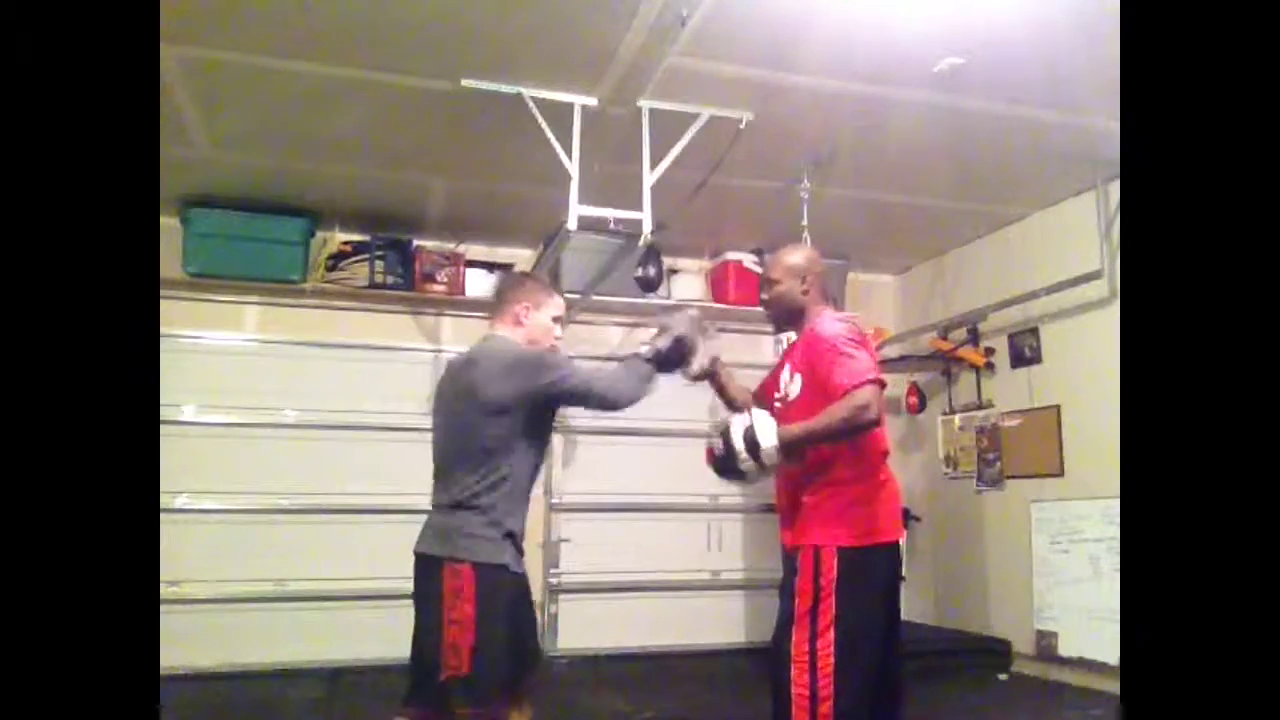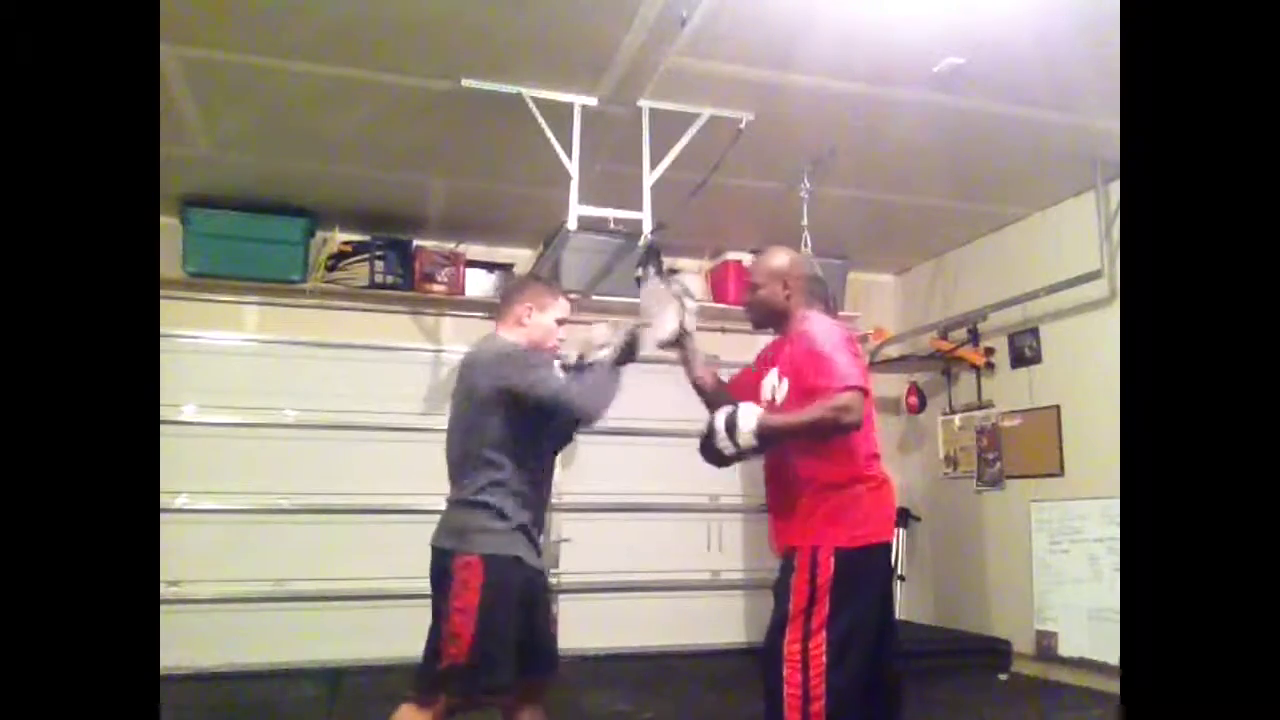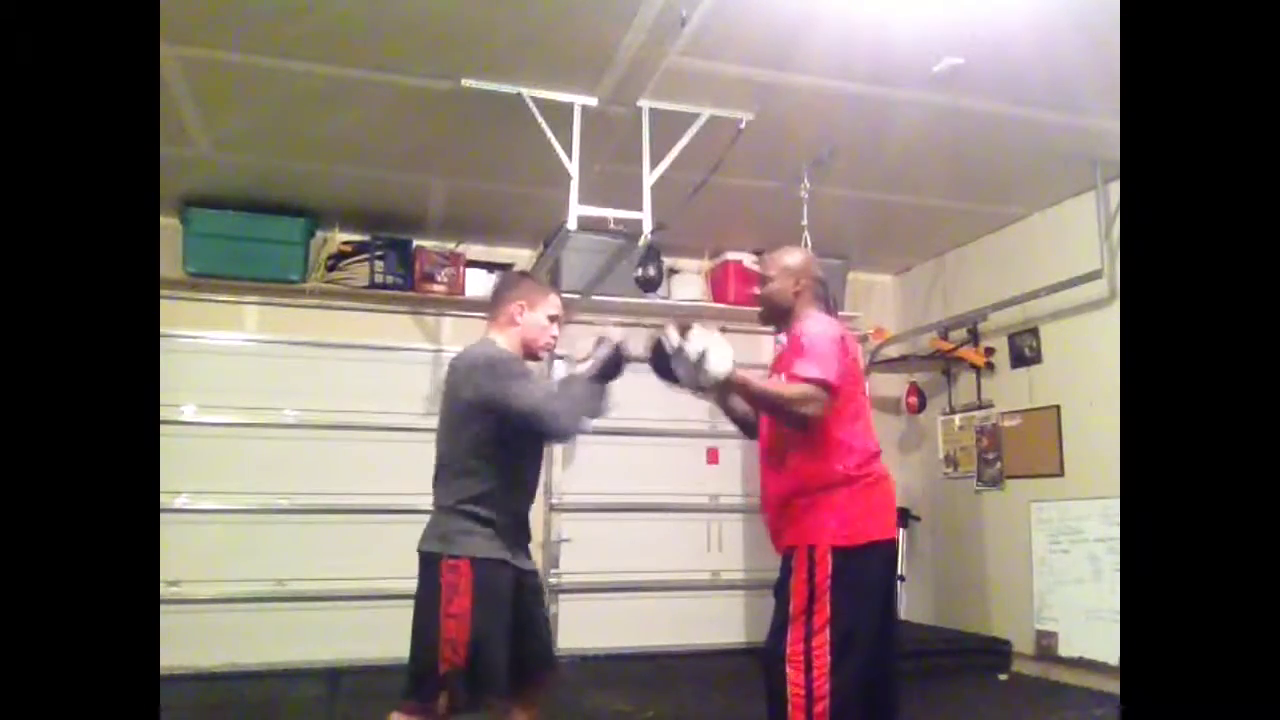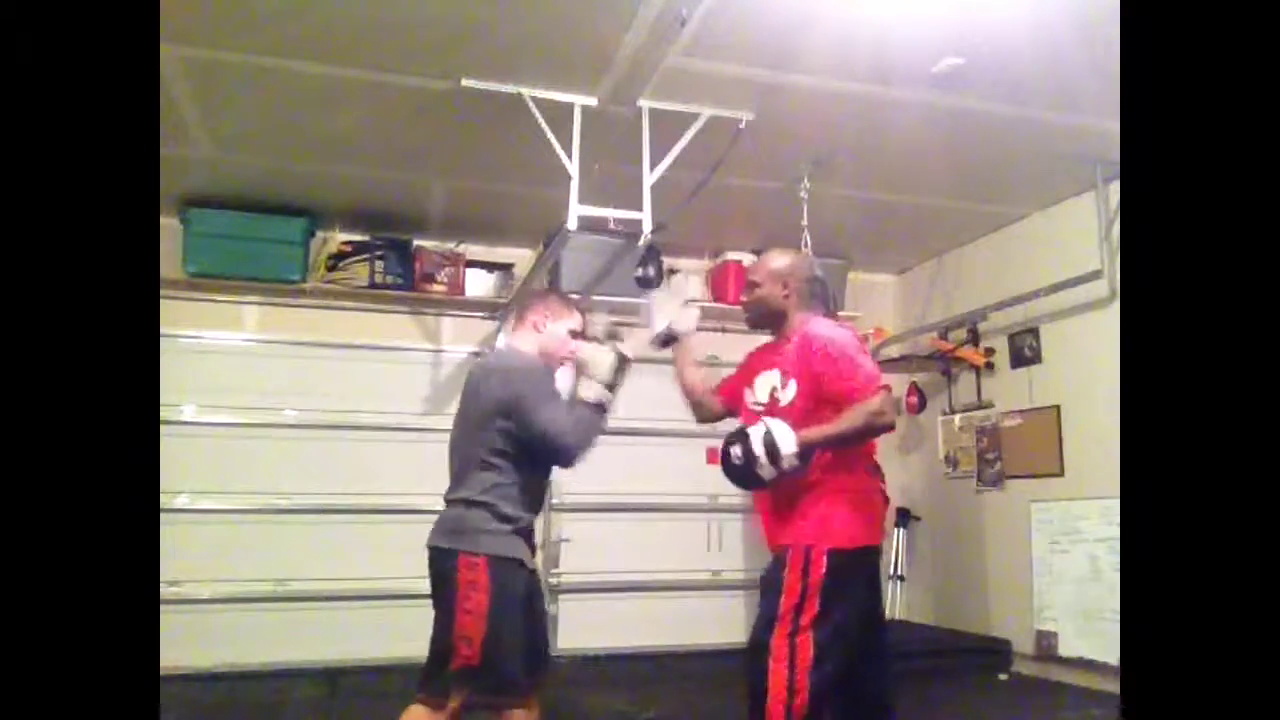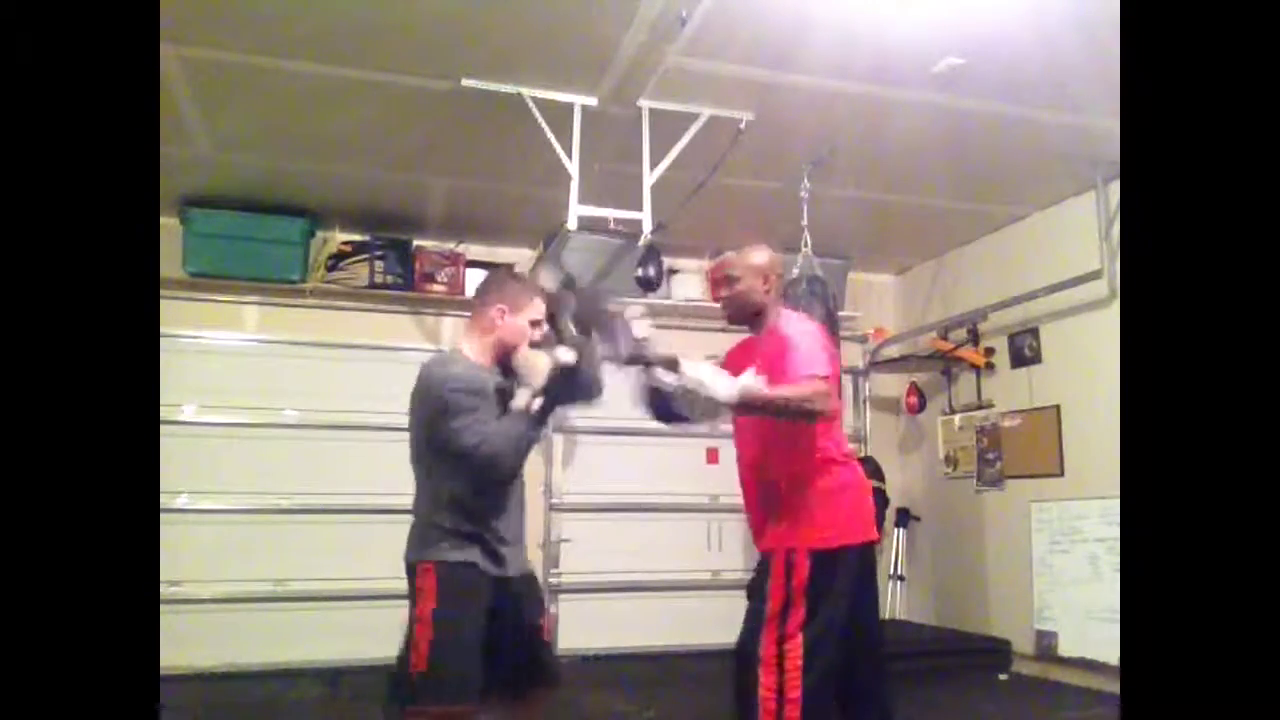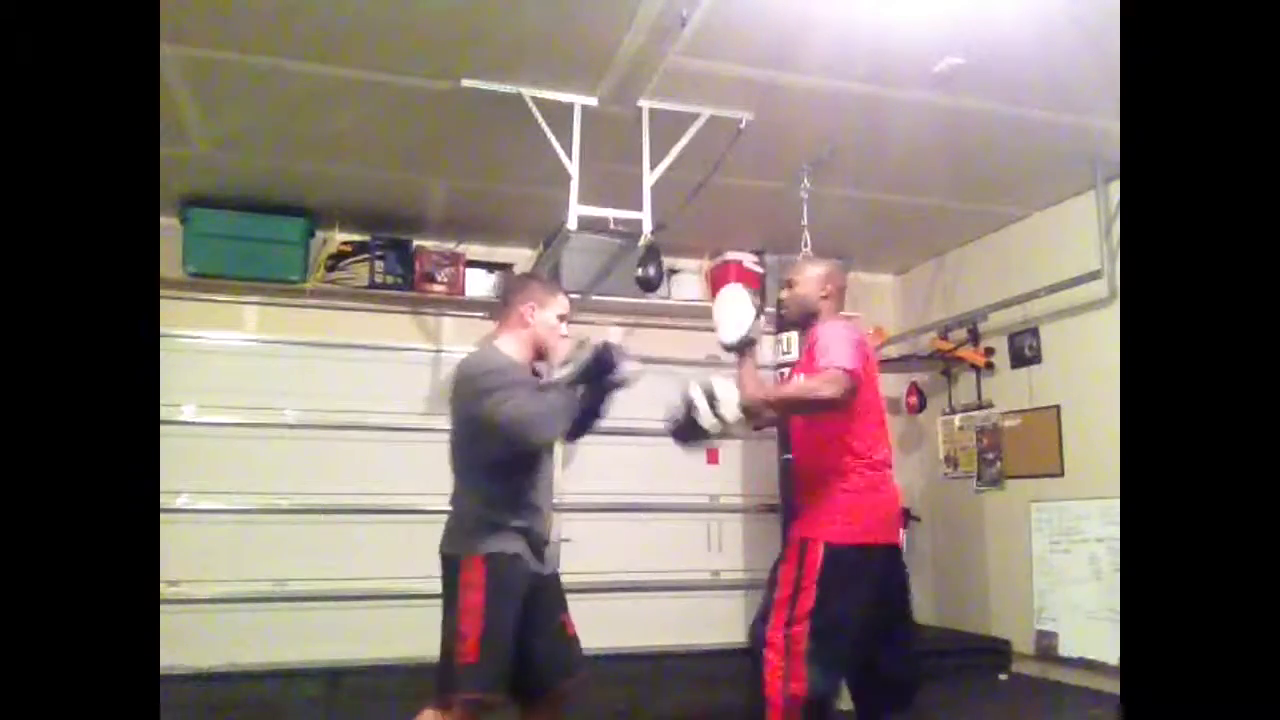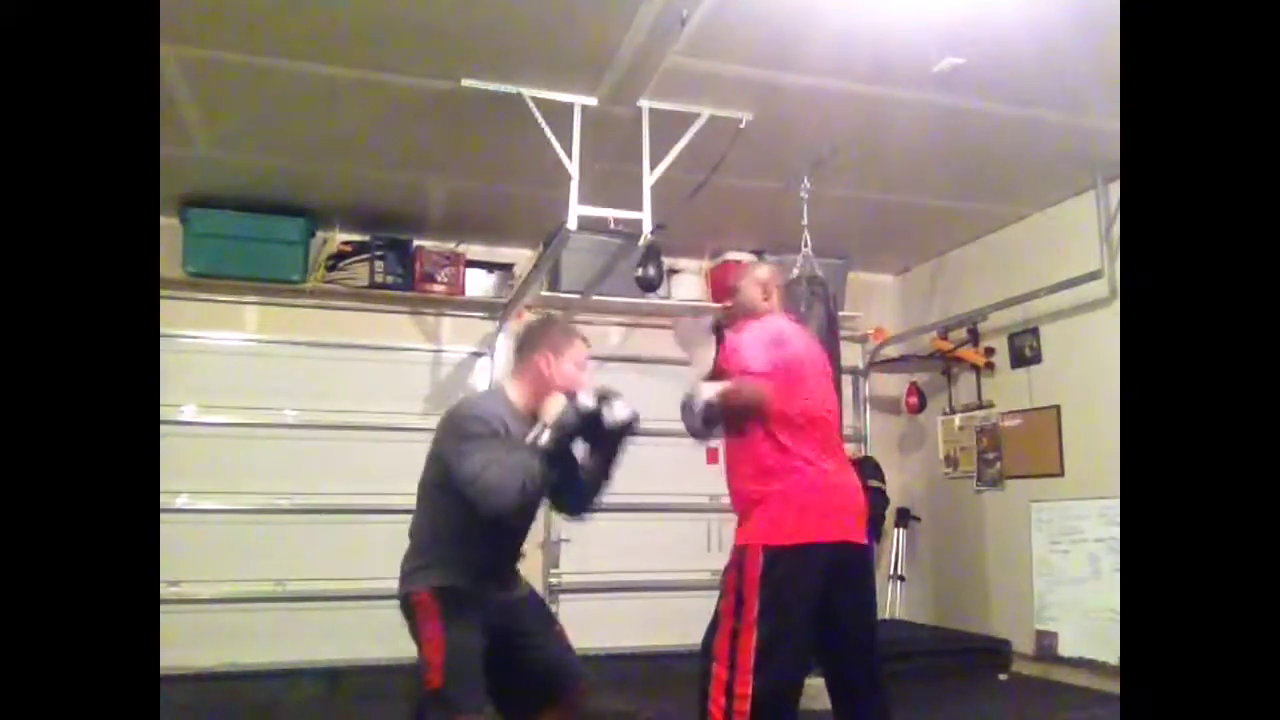
dt=0.7s
person 1, frame 1
left shoulder: (832, 334)
right shoulder: (806, 346)
left elbow: (866, 408)
right elbow: (766, 413)
left wrist: (781, 436)
right wrist: (714, 371)
left hip: (843, 528)
right hip: (868, 525)
left knee: (810, 668)
right knee: (862, 669)
person 1, frame 2
left shoulder: (820, 335)
right shoulder: (778, 351)
left elbow: (847, 410)
right elbow: (724, 400)
left wrist: (762, 426)
right wrist: (685, 342)
left hip: (835, 526)
right hip: (850, 525)
left knee: (800, 661)
right knee: (860, 663)
person 1, frame 3
left shoulder: (817, 332)
right shoulder: (797, 344)
left elbow: (808, 404)
right elbow: (757, 424)
left wrist: (728, 372)
right wrist: (714, 382)
left hip: (836, 522)
right hip: (858, 524)
left knee: (804, 660)
right knee: (862, 662)
person 1, frame 4
left shoulder: (827, 340)
right shoulder: (763, 359)
left elbow: (881, 411)
right elbow: (709, 407)
left wrist: (798, 441)
right wrist: (680, 344)
left hip: (832, 525)
right hip: (812, 529)
left knee: (784, 660)
right knee: (853, 664)
person 1, frame 5
left shoulder: (797, 332)
right shoulder: (743, 353)
left elbow: (815, 400)
right elbow: (691, 404)
left wrist: (726, 390)
right wrist: (657, 362)
left hip: (813, 521)
right hip: (838, 525)
left knee: (775, 666)
right knee: (850, 666)
person 1, frame 6
left shoulder: (834, 335)
right shoulder: (813, 352)
left elbow: (830, 390)
right elbow: (764, 415)
left wrist: (740, 395)
right wrist: (742, 353)
left hip: (841, 519)
right hip: (867, 519)
left knee: (785, 645)
right knee: (882, 660)
person 1, frame 7
left shoulder: (757, 335)
right shoulder: (796, 342)
left elbow: (738, 394)
left wrist: (707, 397)
right wrist: (716, 396)
left hip: (789, 521)
right hip: (840, 519)
left knee: (740, 667)
right knee: (852, 664)
person 2, frame 1
left shoulder: (467, 367)
right shoulder: (513, 363)
right elbow: (608, 390)
right wrist: (657, 353)
left hip: (491, 555)
right hip: (465, 557)
left knee: (515, 682)
person 2, frame 2
left shoulder: (514, 370)
right shoulder: (504, 359)
left elbow: (547, 441)
right elbow: (580, 404)
right wrist: (612, 355)
left hip: (514, 549)
right hip: (479, 549)
left knee: (530, 681)
person 2, frame 3
left shoulder: (507, 368)
right shoulder: (486, 364)
left elbow: (539, 423)
right elbow: (558, 418)
left wrist: (588, 373)
right wrist: (593, 369)
left hip: (508, 550)
right hip: (467, 551)
left knee: (527, 677)
person 2, frame 4
left shoulder: (493, 371)
right shoulder: (521, 370)
right elbow: (566, 445)
left wrist: (596, 368)
right wrist: (596, 385)
left hip: (499, 547)
right hip: (476, 547)
left knee: (522, 679)
person 2, frame 5
left shoulder: (505, 373)
right shoulder: (446, 378)
left elbow: (584, 389)
right elbow: (497, 456)
right wrist: (540, 394)
left hip: (503, 559)
right hip: (450, 558)
left knee: (532, 681)
person 2, frame 6
left shoulder: (524, 375)
right shoulder: (483, 370)
left elbow: (569, 426)
right elbow: (534, 431)
left wrist: (596, 377)
right wrist: (571, 374)
left hip: (531, 552)
right hip: (484, 550)
left knee: (551, 680)
person 2, frame 7
left shoulder: (539, 425)
right shoulder: (475, 417)
left elbow: (575, 501)
right elbow: (499, 495)
left wrist: (606, 443)
right wrist: (549, 434)
left hip: (499, 583)
right hip: (443, 585)
